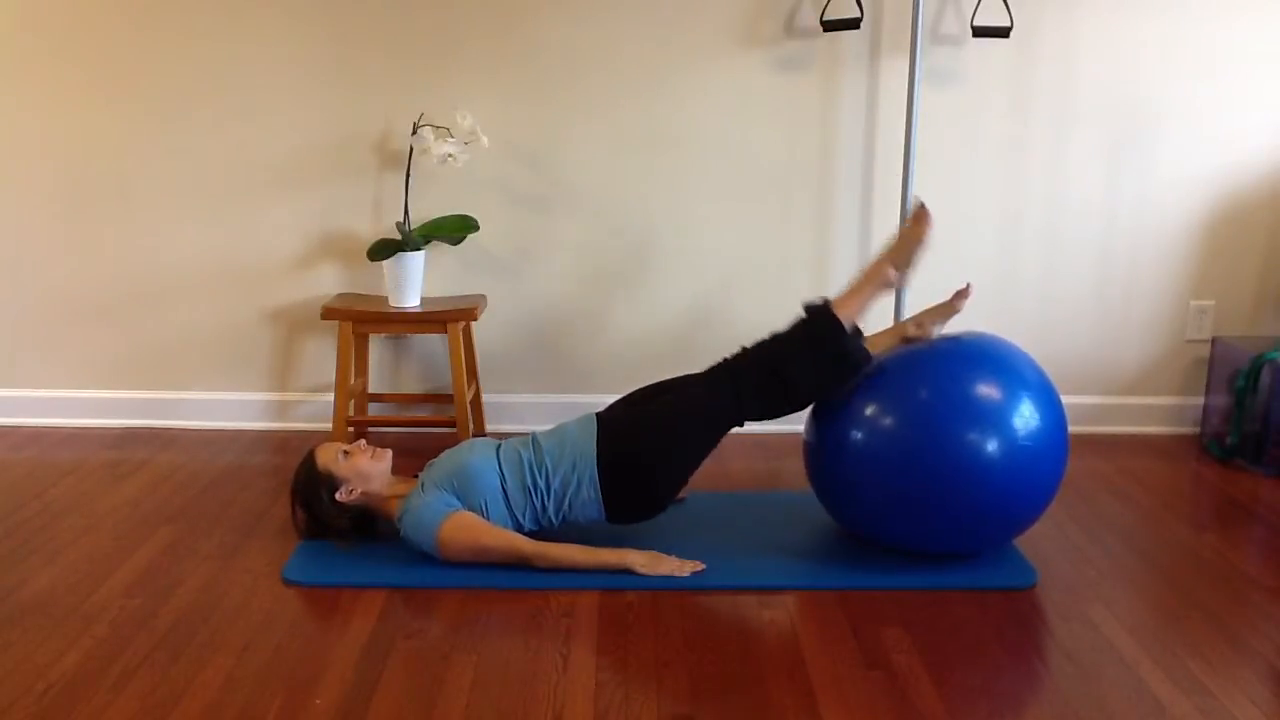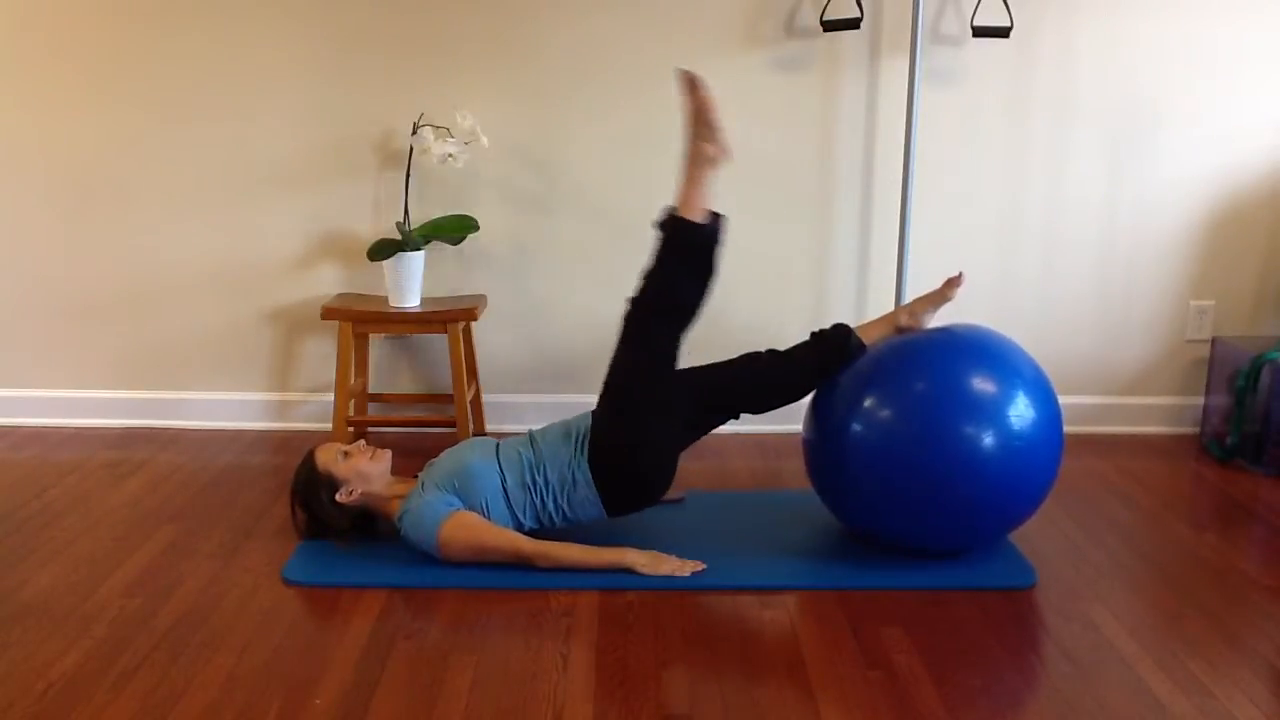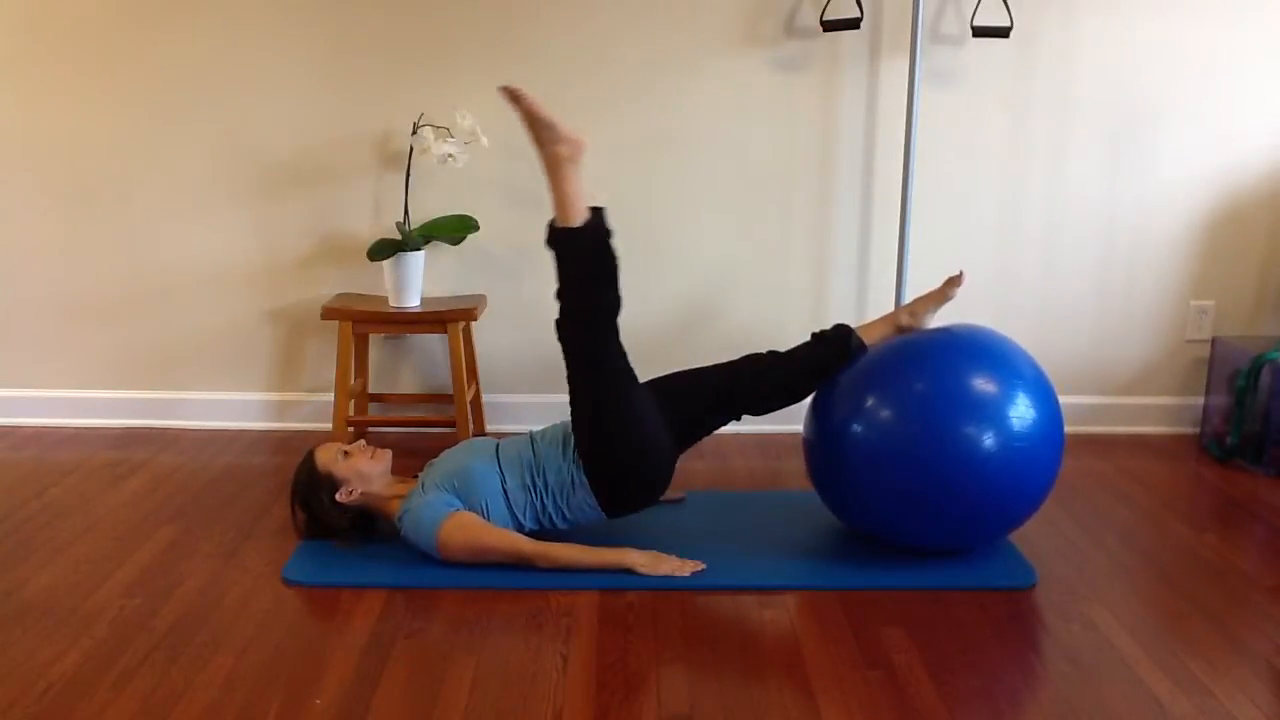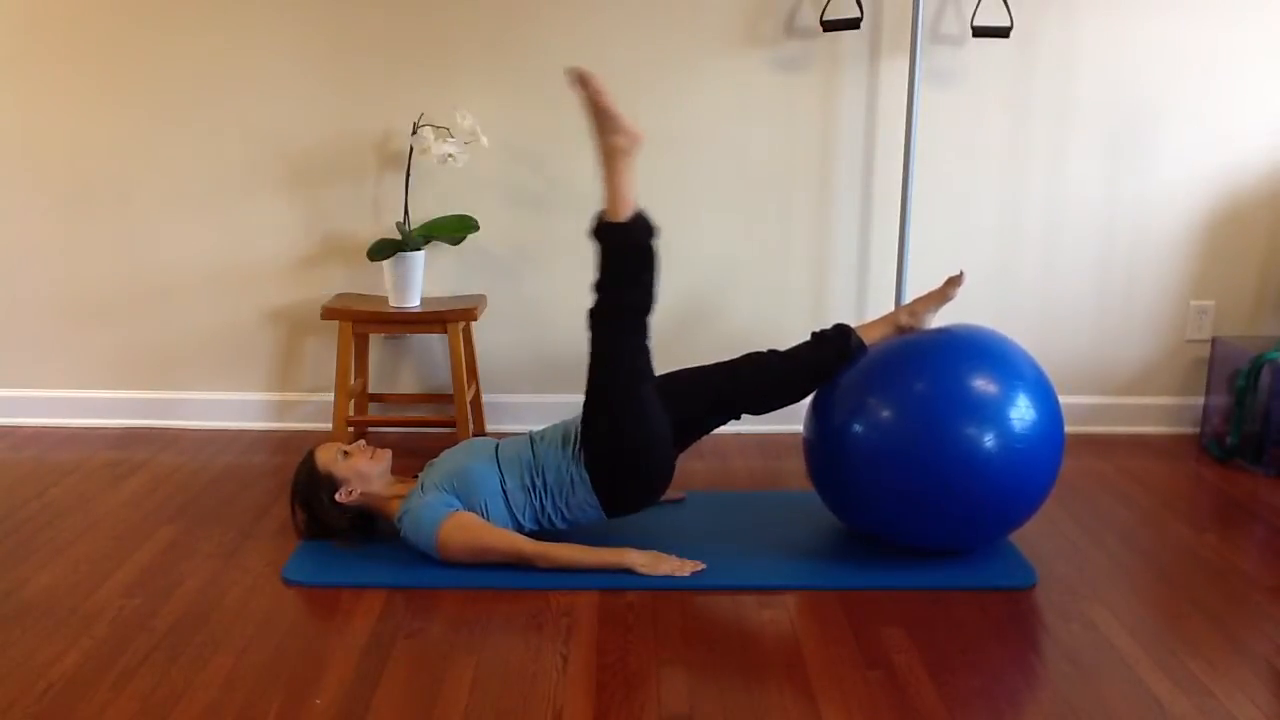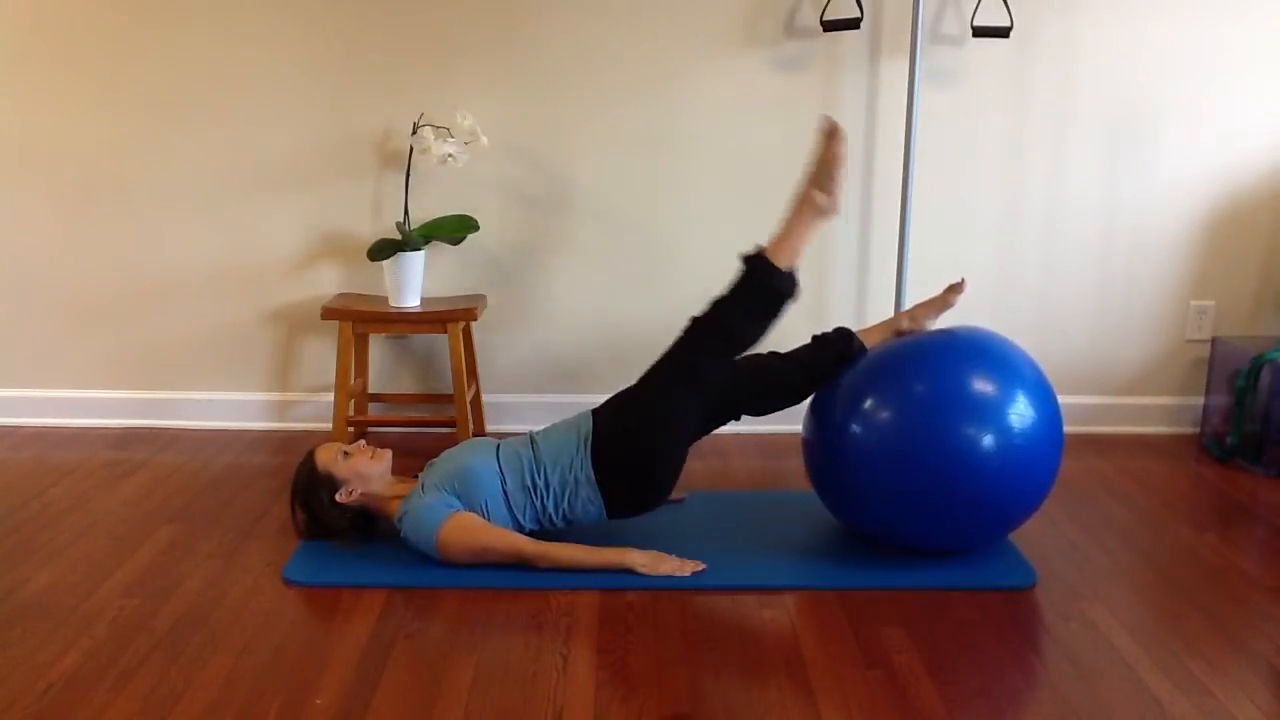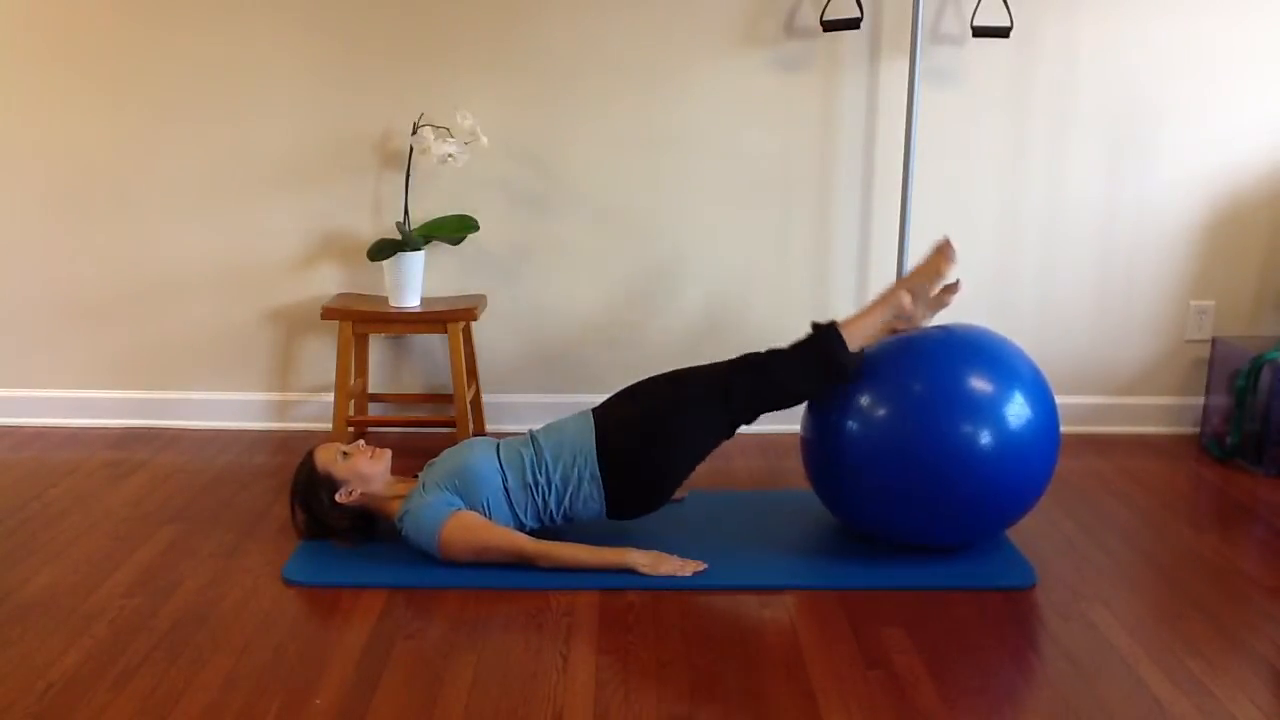
dt=0.4s
person 1, frame 1
left shoulder: (429, 481)
right shoulder: (417, 521)
right elbow: (524, 551)
left wrist: (661, 473)
right wrist: (628, 560)
left hip: (604, 438)
right hip: (618, 477)
left knee: (747, 386)
right knee: (737, 385)
left ankle: (897, 333)
right ankle: (877, 278)
person 1, frame 2
left shoulder: (427, 483)
right shoulder: (418, 522)
right elbow: (528, 551)
left wrist: (646, 469)
right wrist: (630, 558)
left hip: (598, 448)
right hip: (611, 477)
left knee: (749, 379)
right knee: (654, 325)
left ankle: (892, 324)
right ankle: (698, 168)
person 1, frame 3
left shoulder: (426, 485)
right shoulder: (418, 522)
right elbow: (528, 552)
left wrist: (641, 478)
right wrist: (630, 557)
left hip: (597, 458)
right hip: (609, 478)
left knee: (747, 382)
right knee: (588, 328)
left ankle: (892, 326)
person 1, frame 4
left shoulder: (426, 484)
right shoulder: (418, 523)
right elbow: (527, 553)
left wrist: (644, 477)
right wrist: (630, 559)
left hip: (600, 460)
right hip: (611, 478)
left knee: (748, 380)
right knee: (618, 324)
left ankle: (894, 324)
person 1, frame 5
left shoulder: (425, 485)
right shoulder: (417, 522)
right elbow: (526, 552)
left wrist: (652, 471)
right wrist: (629, 559)
left hip: (595, 440)
right hip: (613, 478)
left knee: (745, 382)
right knee: (704, 347)
left ankle: (894, 330)
right ankle: (804, 211)
person 1, frame 6
left shoulder: (426, 481)
right shoulder: (419, 521)
right elbow: (527, 550)
left wrist: (652, 478)
right wrist: (631, 557)
left hip: (598, 434)
right hip: (613, 475)
left knee: (746, 383)
right knee: (744, 388)
left ankle: (888, 326)
right ankle: (893, 304)
